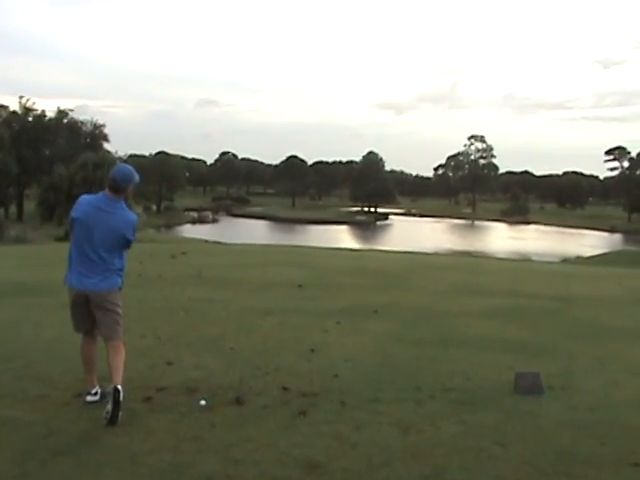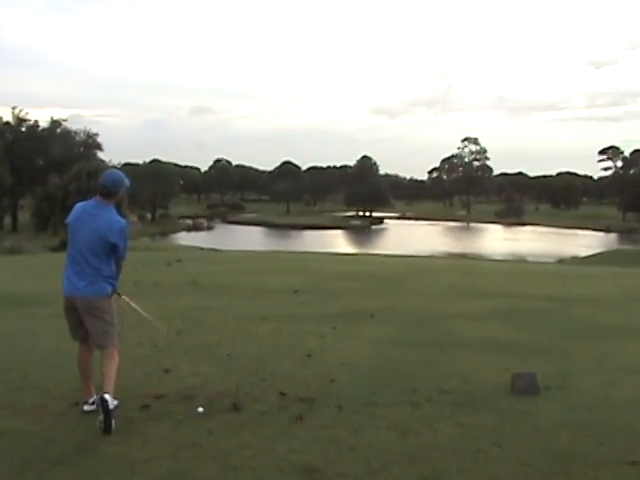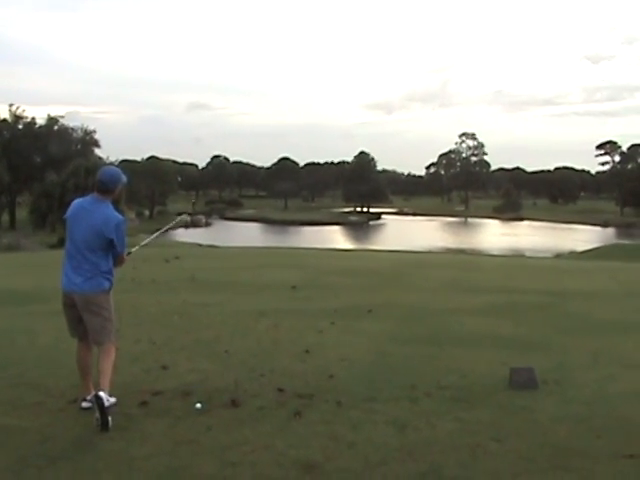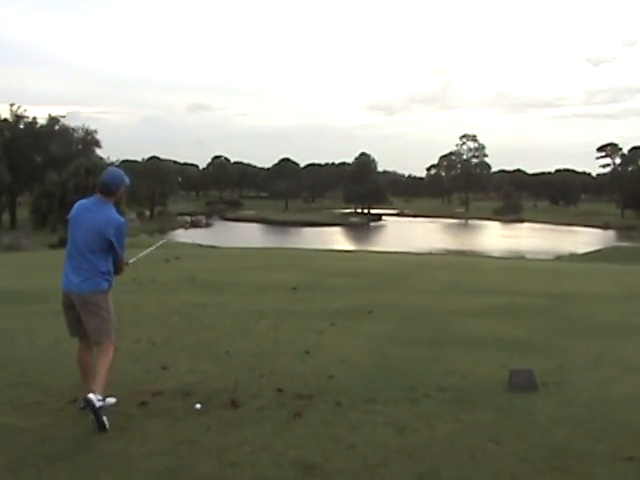
dt=0.4s
person 1, frame 1
left shoulder: (82, 203)
right shoulder: (129, 220)
left elbow: (73, 235)
left hip: (77, 283)
right hip: (106, 286)
left knee: (88, 335)
right knee: (115, 341)
left ankle: (92, 389)
right ankle: (117, 387)
person 1, frame 2
left shoulder: (77, 210)
right shoulder: (118, 224)
right elbow: (118, 263)
right wrist: (113, 283)
left hip: (71, 290)
right hip: (97, 293)
left knee: (85, 344)
right knee: (109, 348)
left ankle: (89, 398)
right ankle: (106, 395)
person 1, frame 3
left shoulder: (75, 207)
right shoulder: (114, 220)
right elbow: (119, 259)
right wrist: (117, 259)
left hip: (70, 286)
right hip: (95, 289)
left knee: (84, 341)
right knee: (106, 345)
left ankle: (88, 394)
right ankle: (102, 393)
person 1, frame 4
left shoulder: (78, 207)
right shoulder: (116, 221)
right elbow: (118, 261)
right wrist: (117, 270)
left hip: (70, 286)
right hip: (94, 289)
left knee: (85, 341)
right knee: (105, 344)
left ankle: (91, 393)
right ankle: (95, 395)
